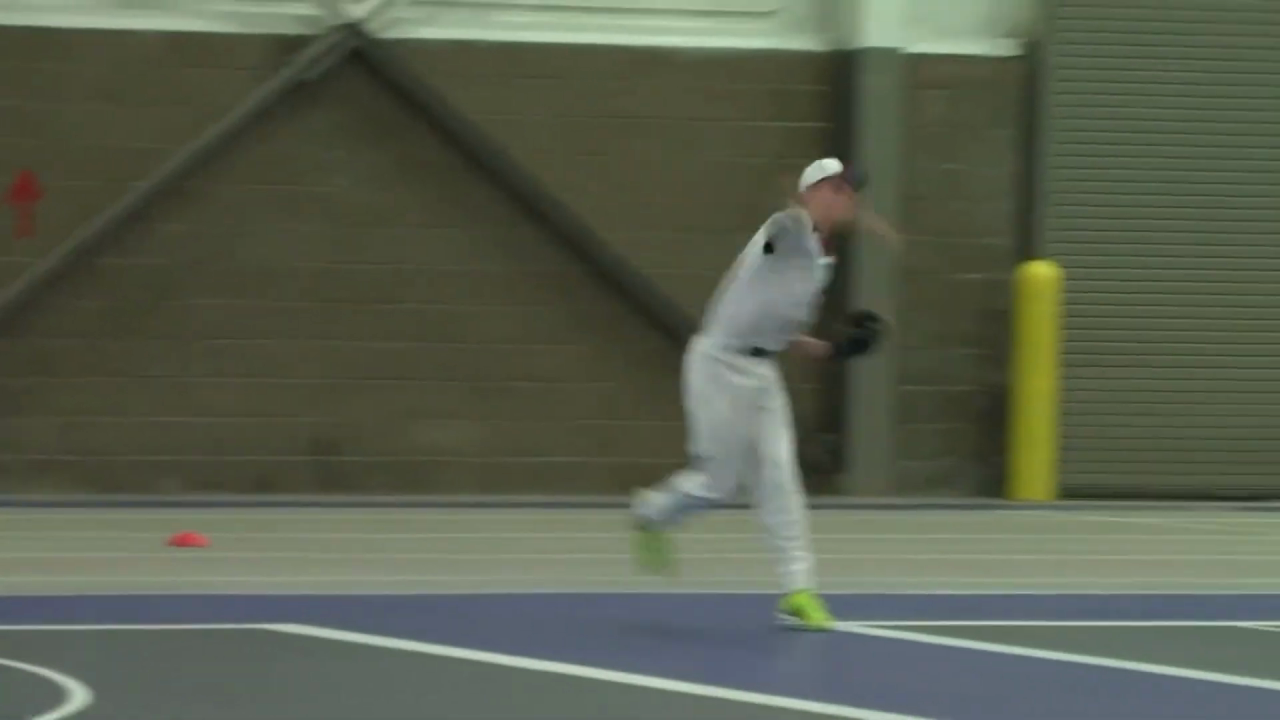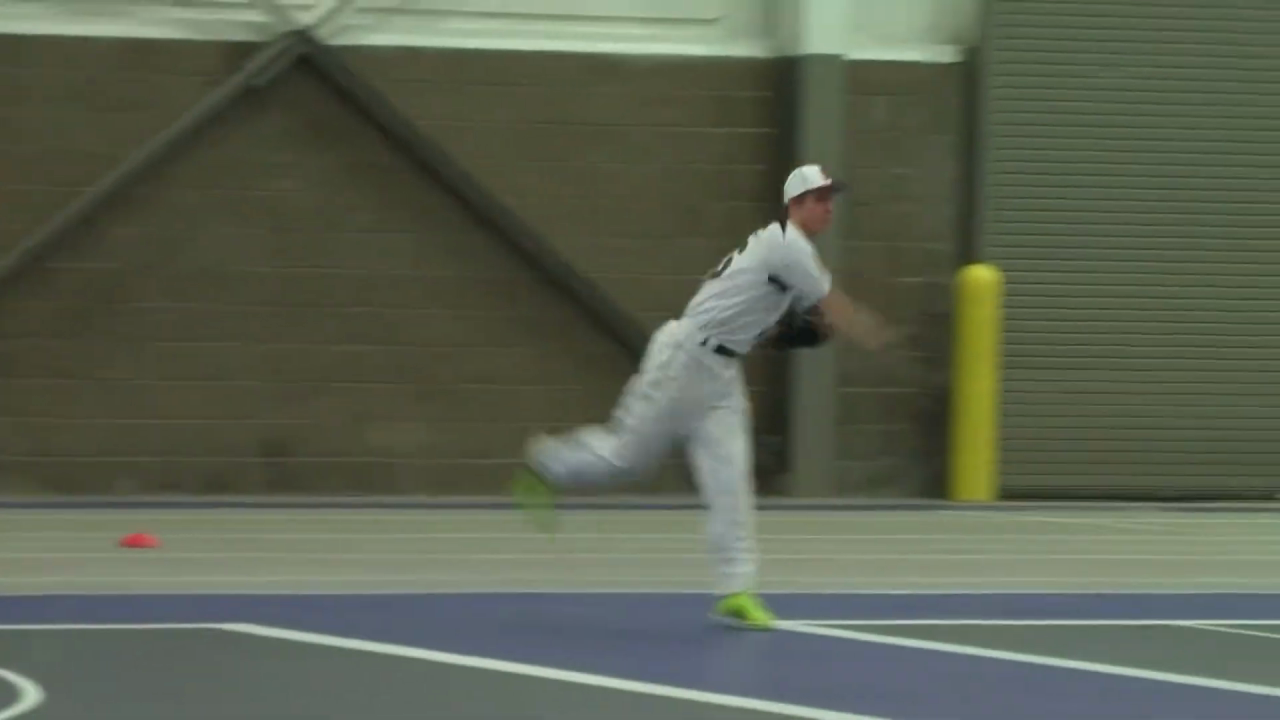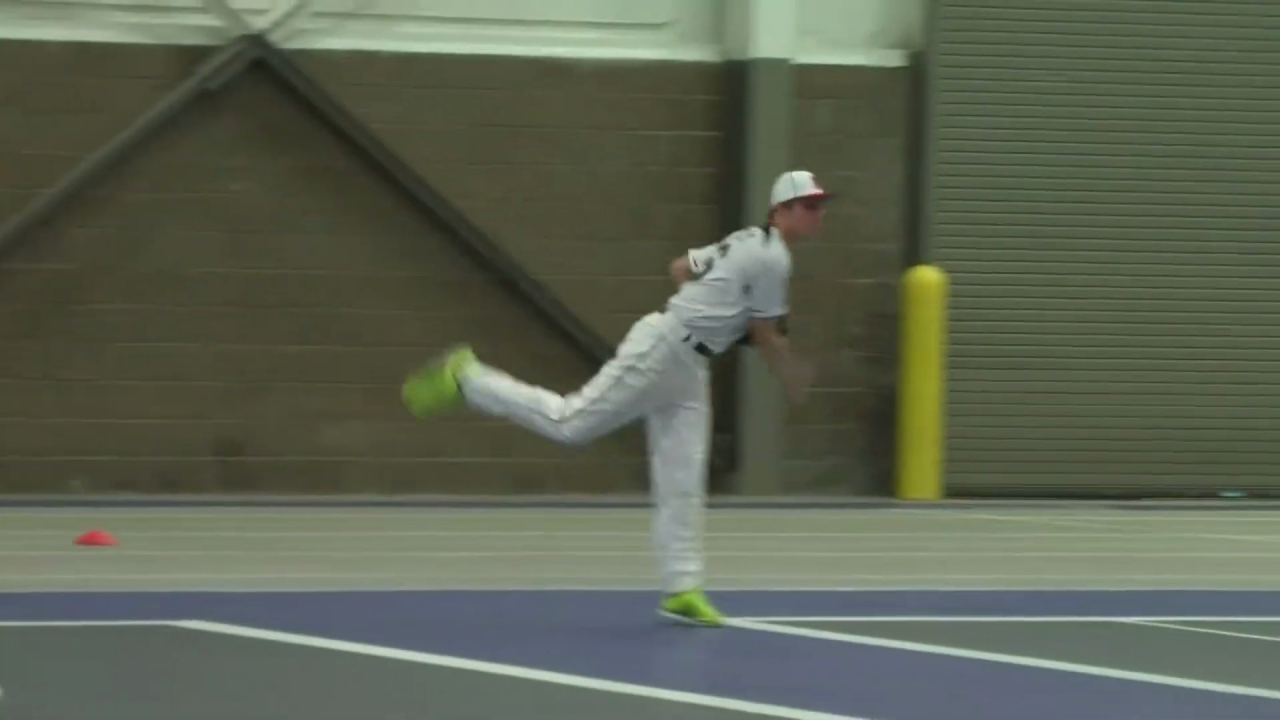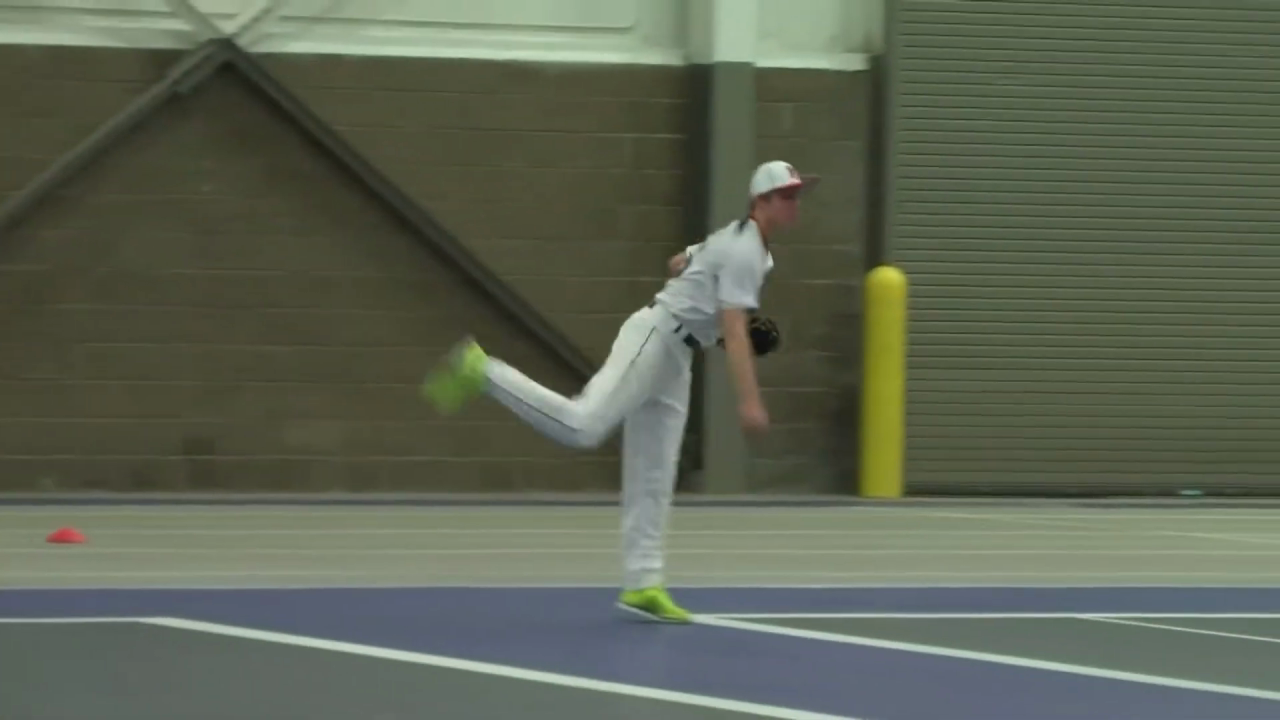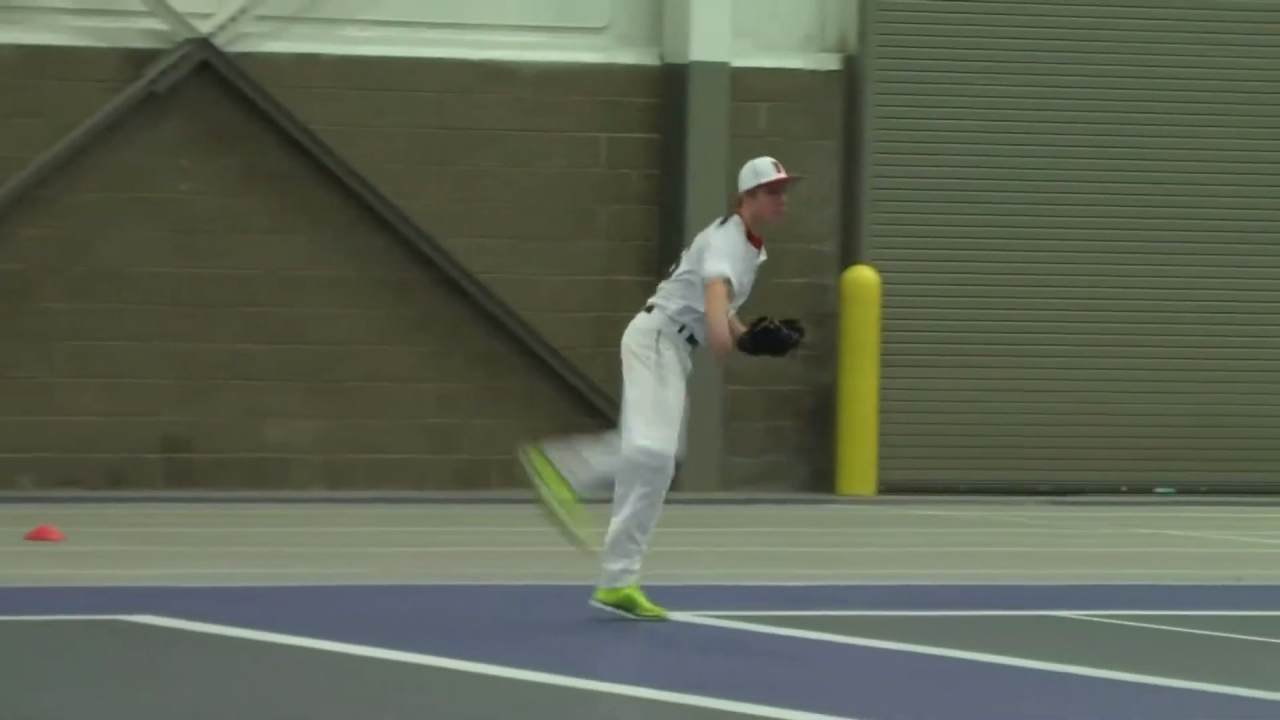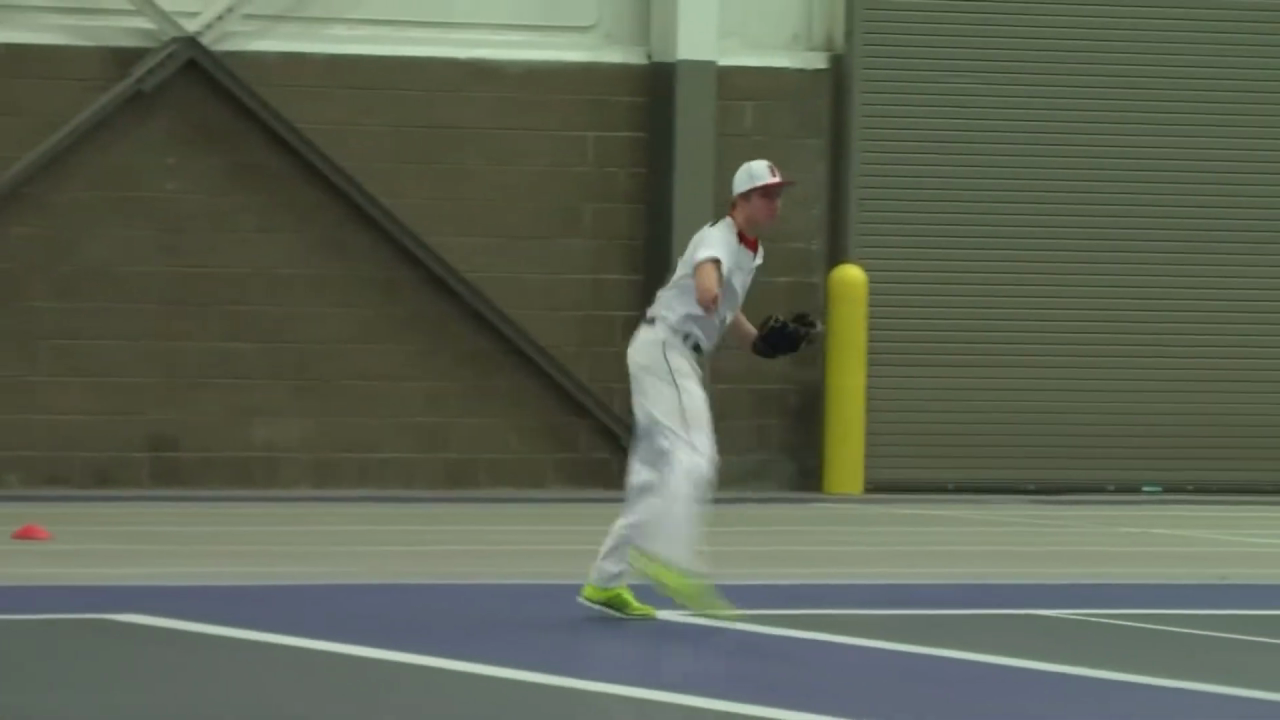
dt=0.1s
person 1, frame 1
left shoulder: (811, 258)
right shoulder: (789, 229)
right elbow: (818, 210)
left wrist: (829, 348)
left hip: (760, 370)
right hip: (718, 364)
left knee: (779, 480)
right knee: (714, 483)
left ankle: (797, 592)
right ankle: (652, 510)
person 1, frame 2
left shoulder: (769, 246)
right shoulder: (787, 242)
left elbow: (720, 287)
right elbow: (834, 313)
left wrist: (774, 312)
right wrist: (875, 333)
left hip: (717, 364)
right hip: (685, 355)
left knee: (730, 482)
right knee: (629, 453)
left ankle: (737, 593)
right ankle: (549, 463)
person 1, frame 3
left shoulder: (748, 243)
right shoulder: (772, 257)
left elbow: (681, 268)
right elbow: (767, 336)
right wrist: (792, 374)
left hip: (689, 366)
right hip: (662, 350)
left knee: (685, 482)
right knee: (567, 422)
left ankle: (682, 589)
right ankle: (464, 375)
person 1, frame 4
left shoulder: (738, 240)
right shoulder: (746, 251)
left elbow: (679, 264)
right elbow: (735, 330)
left wrist: (714, 322)
right wrist: (750, 401)
left hip: (676, 358)
right hip: (652, 341)
left knee: (656, 477)
right knee: (582, 423)
left ankle: (643, 585)
right ankle: (480, 369)
person 1, frame 5
left shoulder: (750, 246)
right shoulder: (726, 237)
right elbow: (714, 286)
left wrist: (741, 333)
right wrist: (717, 328)
left hip: (675, 352)
right hip: (655, 338)
left knee: (652, 475)
right knee: (651, 447)
left ankle: (617, 583)
right ankle: (557, 464)
person 1, frame 6
left shoulder: (750, 251)
right shoulder: (717, 237)
right elbow: (704, 267)
left wrist: (757, 339)
right wrist: (707, 288)
left hip: (675, 361)
right hip: (663, 351)
left knee: (656, 481)
right knee: (693, 460)
left ankle: (606, 582)
